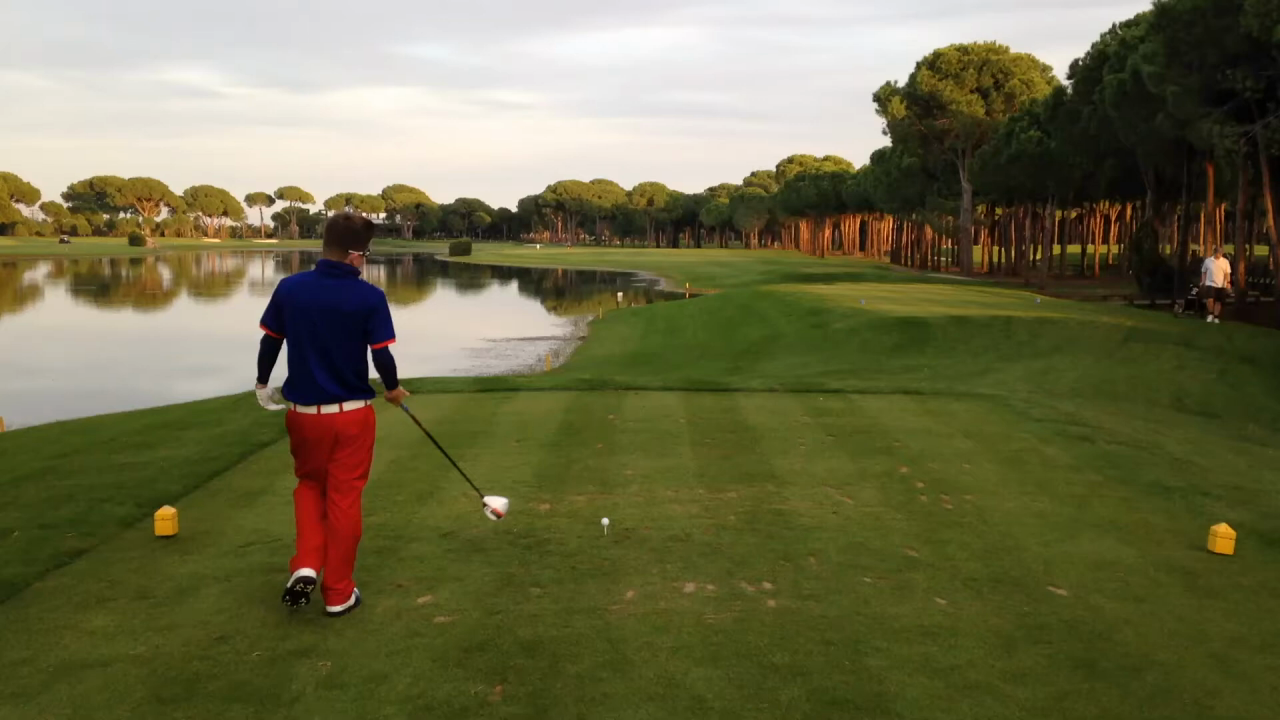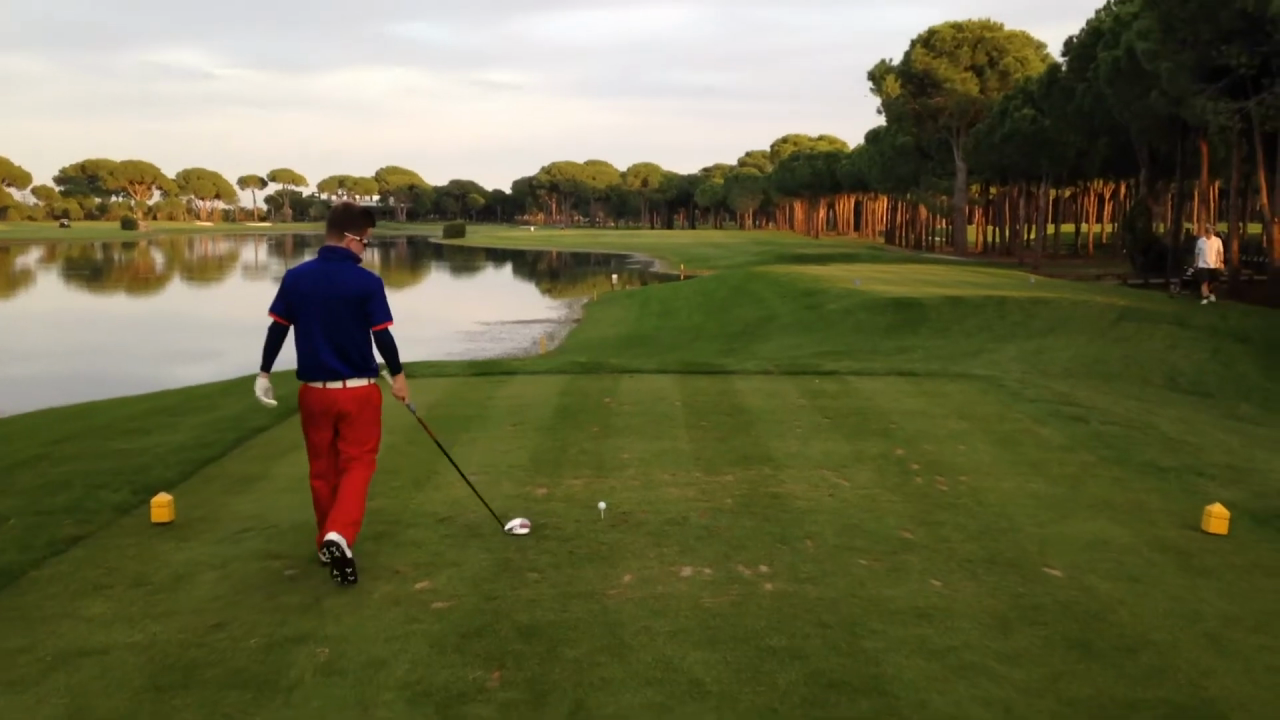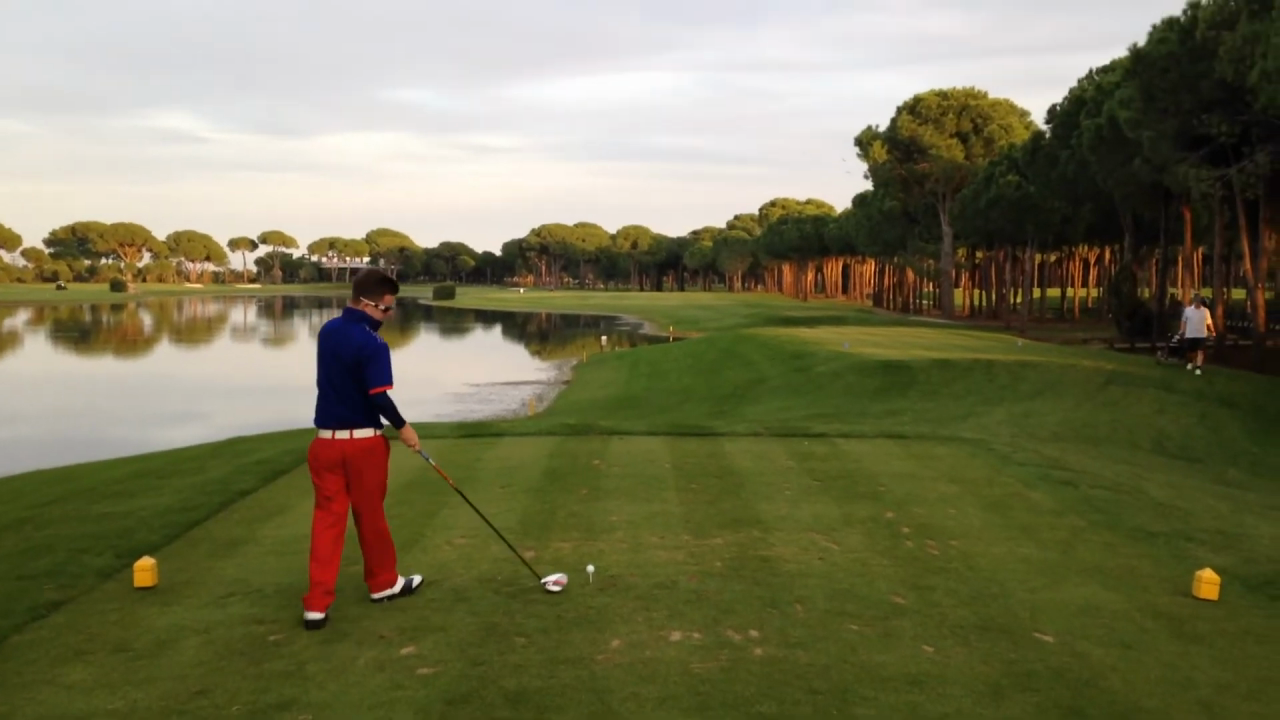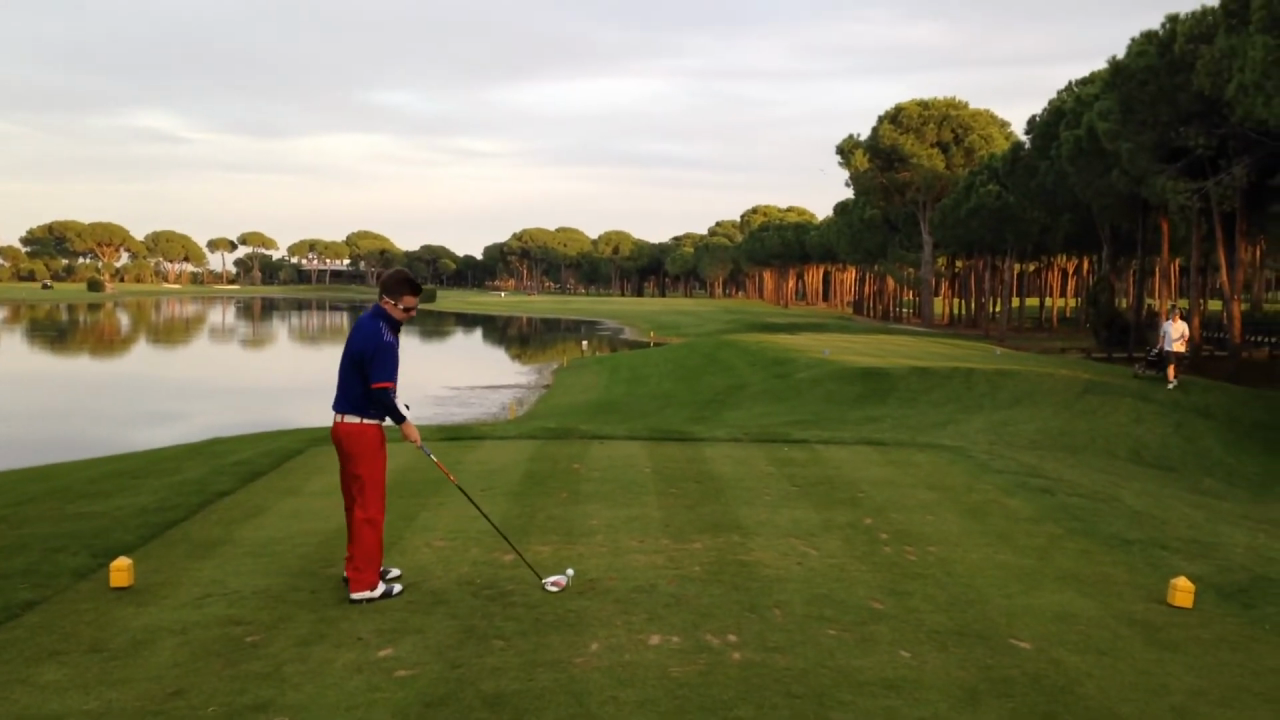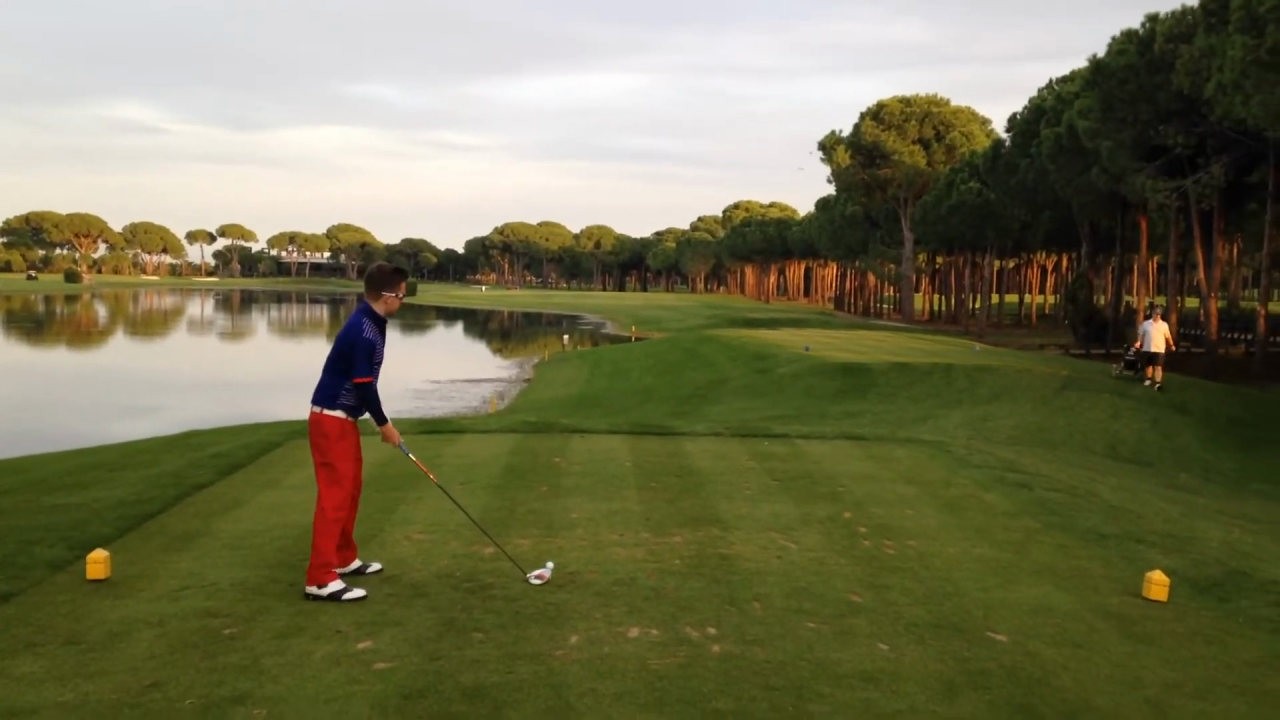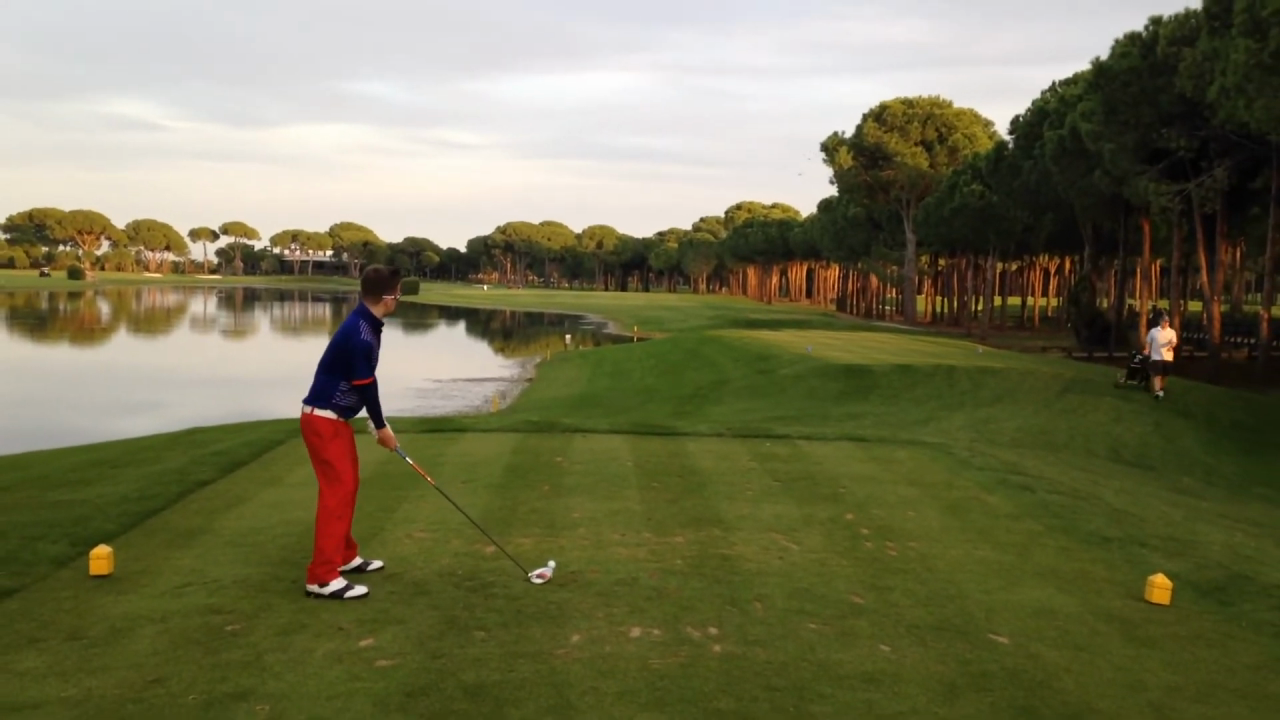
dt=0.5s
person 1, frame 1
left shoulder: (290, 289)
right shoulder: (369, 297)
left elbow: (270, 340)
right elbow: (382, 355)
left wrist: (263, 382)
right wrist: (393, 388)
left hip: (303, 412)
right hip: (351, 414)
left knee: (311, 488)
right knee: (344, 498)
left ankle: (306, 568)
right ankle: (338, 593)
person 1, frame 2
left shoulder: (295, 277)
right shoulder: (367, 282)
left elbow: (277, 328)
right elbow: (382, 336)
left wrist: (264, 373)
right wrist: (398, 375)
left hip: (313, 390)
right hip: (358, 391)
left knee: (322, 469)
right knee: (357, 466)
left ankle: (327, 540)
right ankle: (339, 536)
person 1, frame 3
left shoulder: (328, 330)
right shoulder: (372, 344)
right elbow: (379, 397)
right wrist: (403, 427)
left hip: (326, 439)
right hip: (364, 440)
left knee: (328, 517)
right knee: (369, 514)
left ankle: (317, 603)
right ankle: (383, 582)
person 1, frame 4
left shoulder: (365, 321)
right shoulder: (383, 340)
right elbow: (380, 393)
left wrist: (396, 398)
right wrist: (404, 423)
left hip: (345, 421)
right hip: (363, 427)
left knee: (357, 497)
right knee: (370, 504)
left ankle: (358, 567)
right ankle: (364, 584)
person 1, frame 5
left shoulder: (369, 322)
right shoulder: (364, 333)
right elbow: (363, 386)
left wrist: (380, 419)
right wrist: (384, 424)
left hip: (341, 417)
right hip: (331, 419)
left knee: (350, 488)
right knee: (335, 494)
left ankle: (343, 558)
right ankle: (320, 579)
person 1, frame 6
left shoulder: (364, 325)
right shoulder: (360, 335)
left elbow: (366, 382)
right elbow: (365, 386)
left wrist: (380, 423)
right wrist: (381, 428)
left hip: (336, 417)
right hip: (323, 418)
left knee: (347, 486)
right knee: (337, 490)
left ankle: (344, 556)
right ankle: (324, 576)
